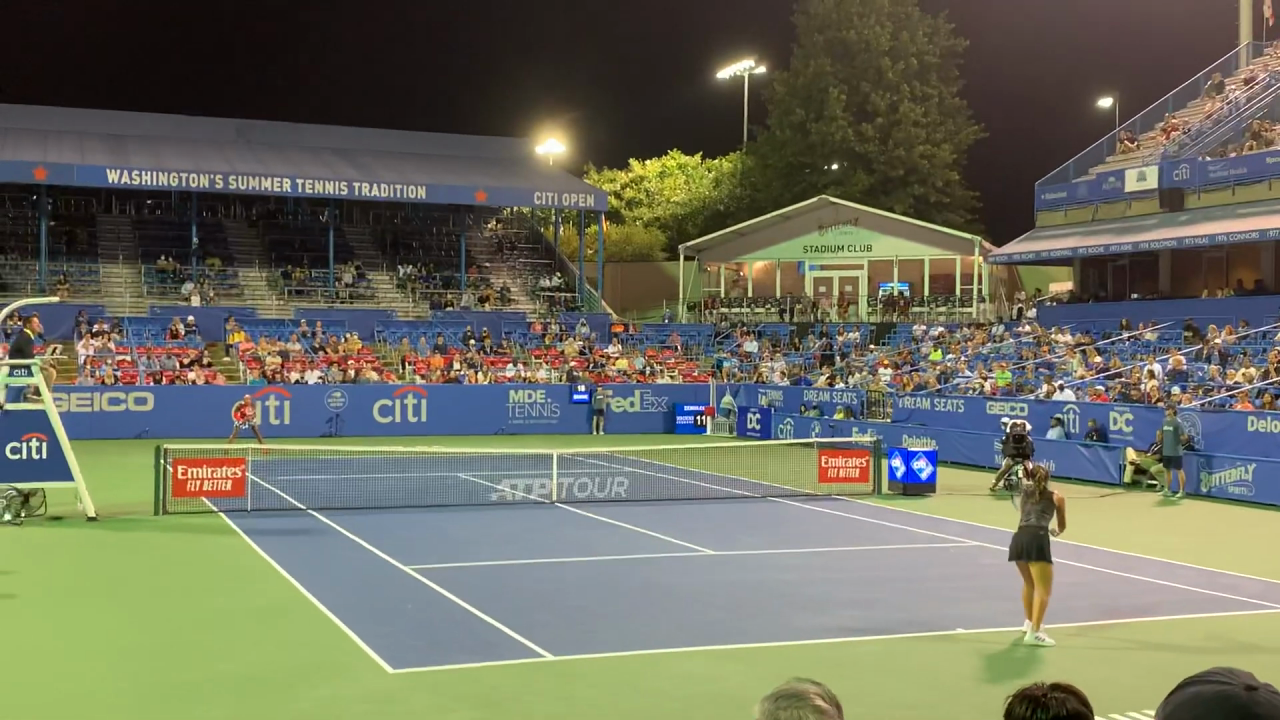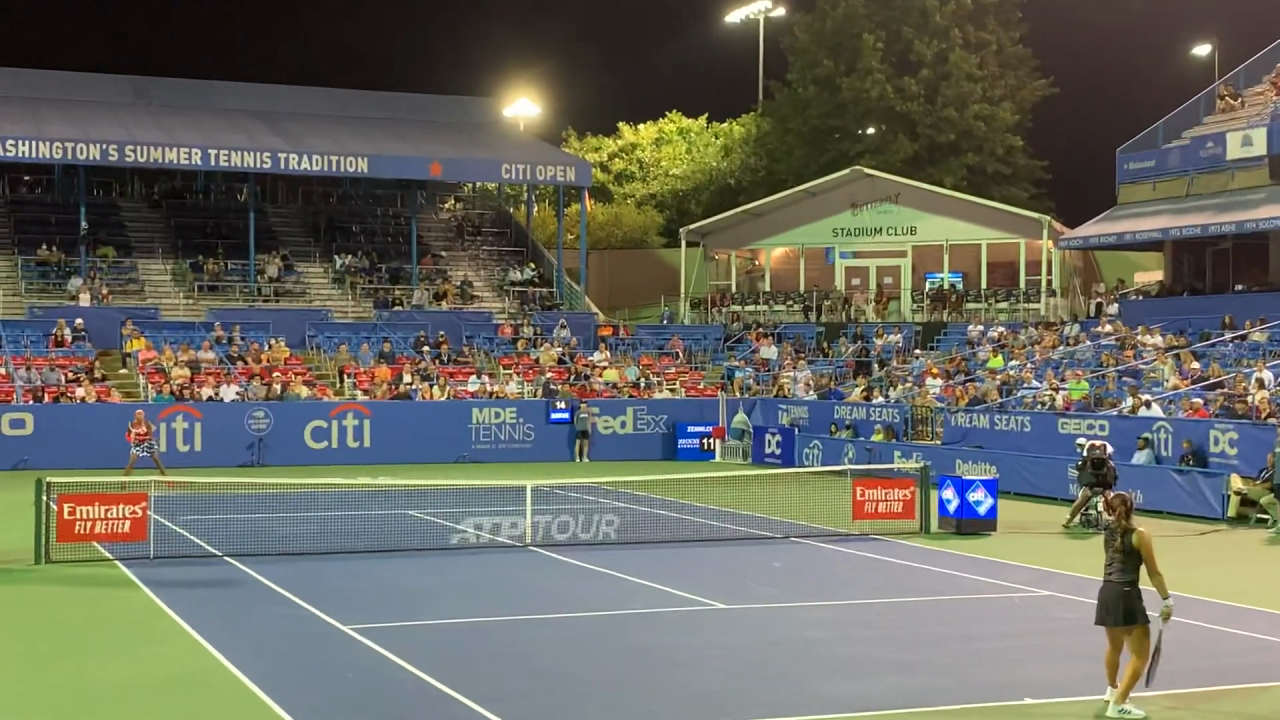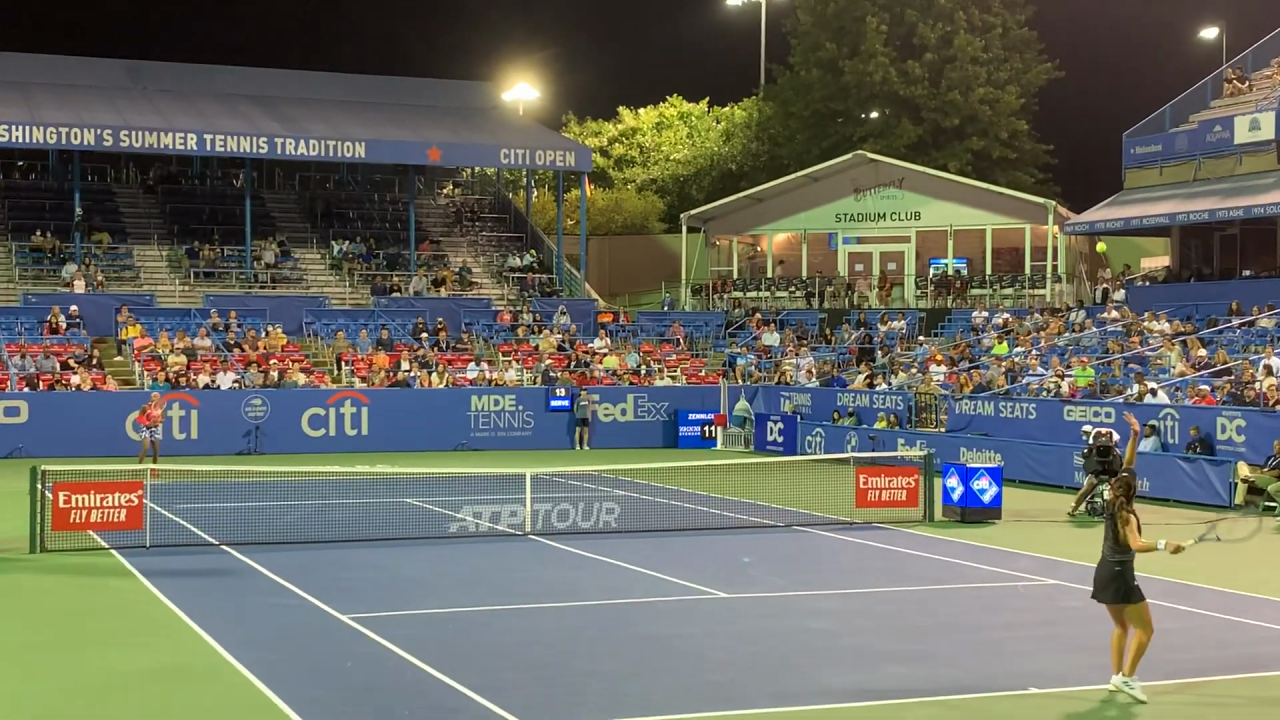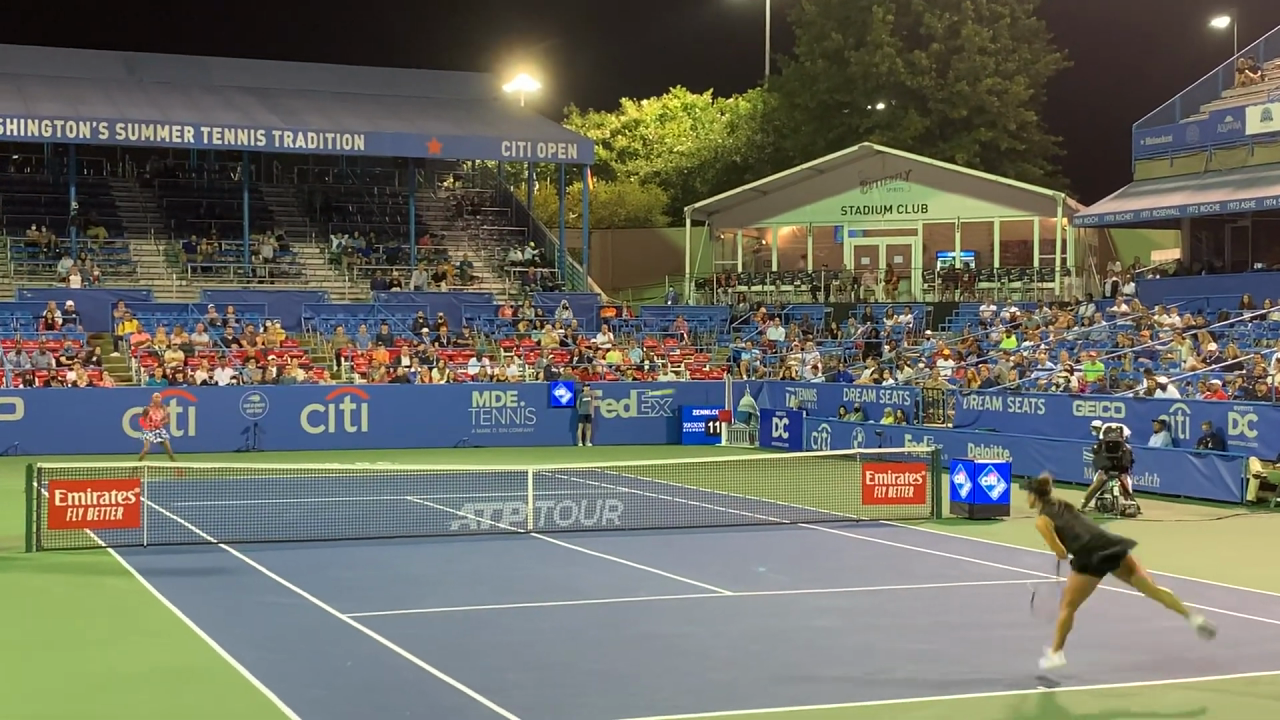
dt=0.7s
person 1, frame 1
left shoulder: (1025, 494)
right shoulder: (1056, 497)
right elbow: (1061, 524)
right wrist: (1057, 531)
left hip: (1019, 539)
right hip: (1037, 540)
left knee: (1029, 584)
right knee: (1043, 590)
left ankle: (1029, 622)
right ankle: (1034, 632)
person 1, frame 2
left shoulder: (1109, 534)
right shoulder: (1139, 535)
right elbow: (1153, 573)
right wrist: (1167, 601)
left hip: (1106, 594)
right hip: (1127, 597)
left knee: (1114, 647)
right knee: (1140, 656)
left ankle: (1112, 689)
person 1, frame 3
left shoulder: (1112, 504)
right shoulder: (1127, 517)
left elbow: (1126, 467)
right elbow: (1137, 545)
right wrist: (1164, 546)
left hip: (1104, 573)
right hip: (1120, 577)
left knee: (1122, 627)
right knee: (1144, 630)
left ankle: (1117, 676)
right ankle: (1126, 677)
person 1, frame 4
left shoulder: (1042, 520)
right shoulder: (1059, 504)
left elbow: (1061, 553)
left wrist: (1060, 553)
left hip: (1090, 557)
right hip: (1109, 546)
left knee: (1067, 606)
right knee: (1150, 589)
